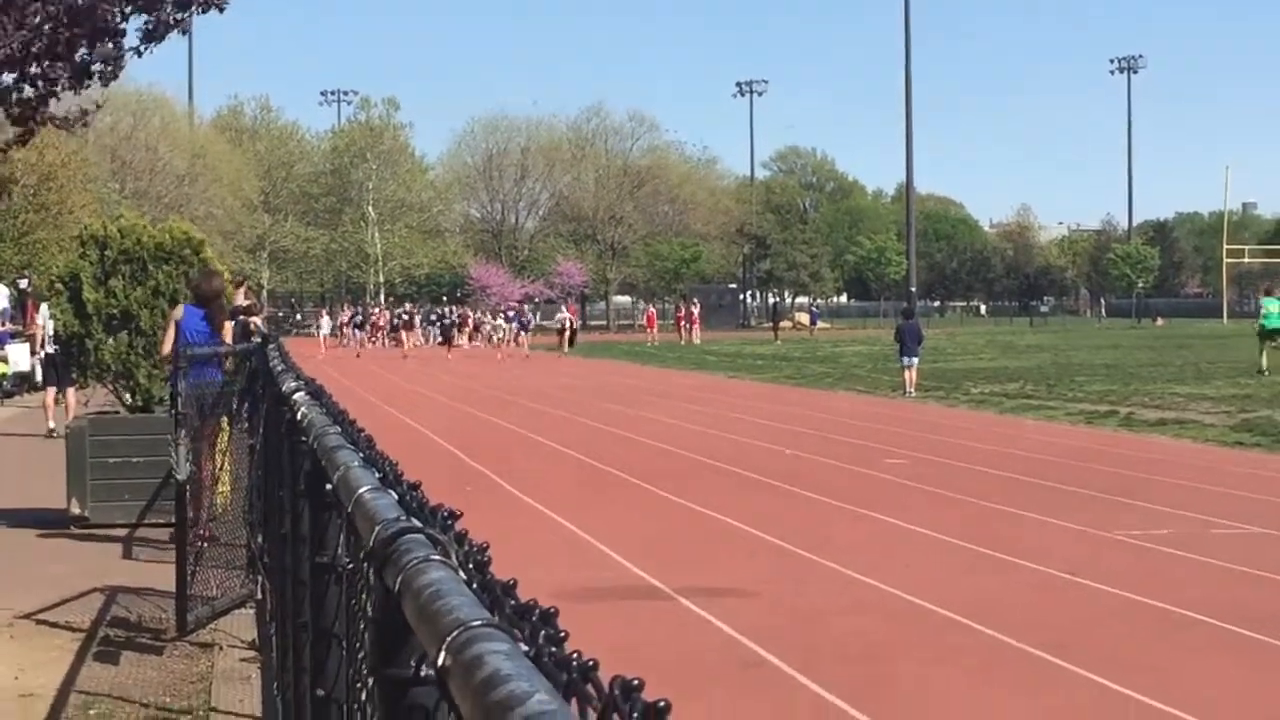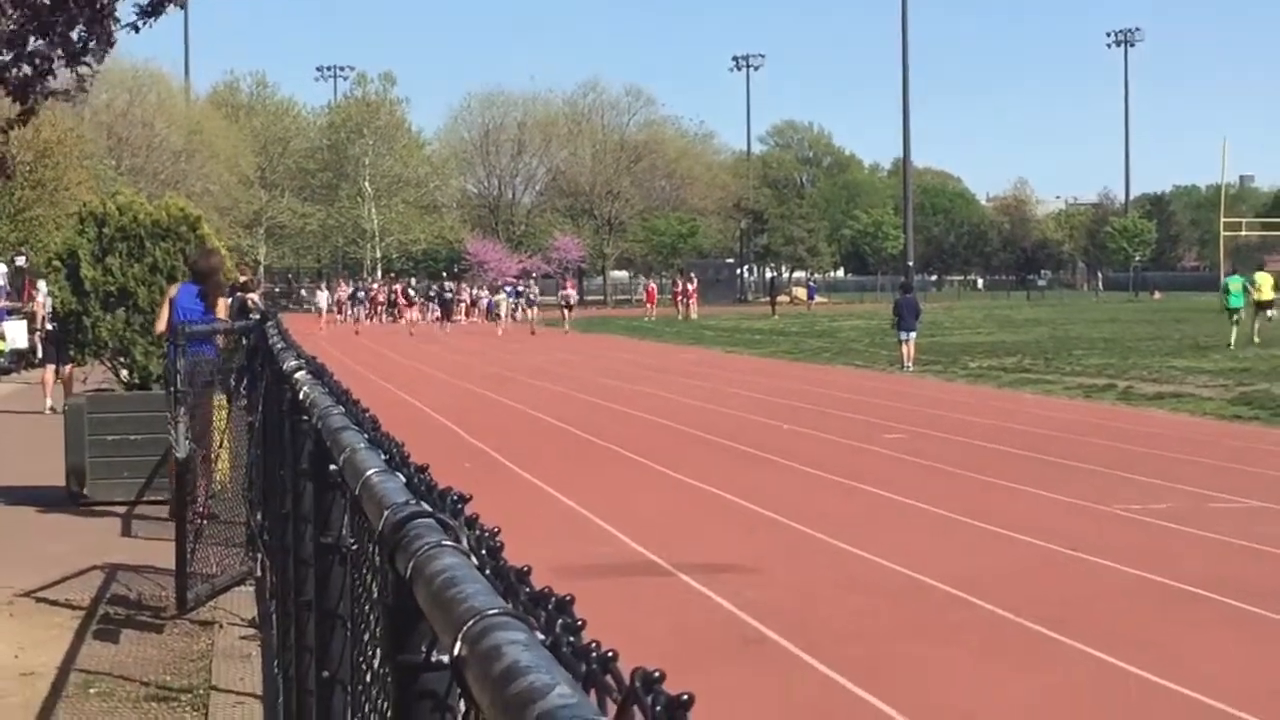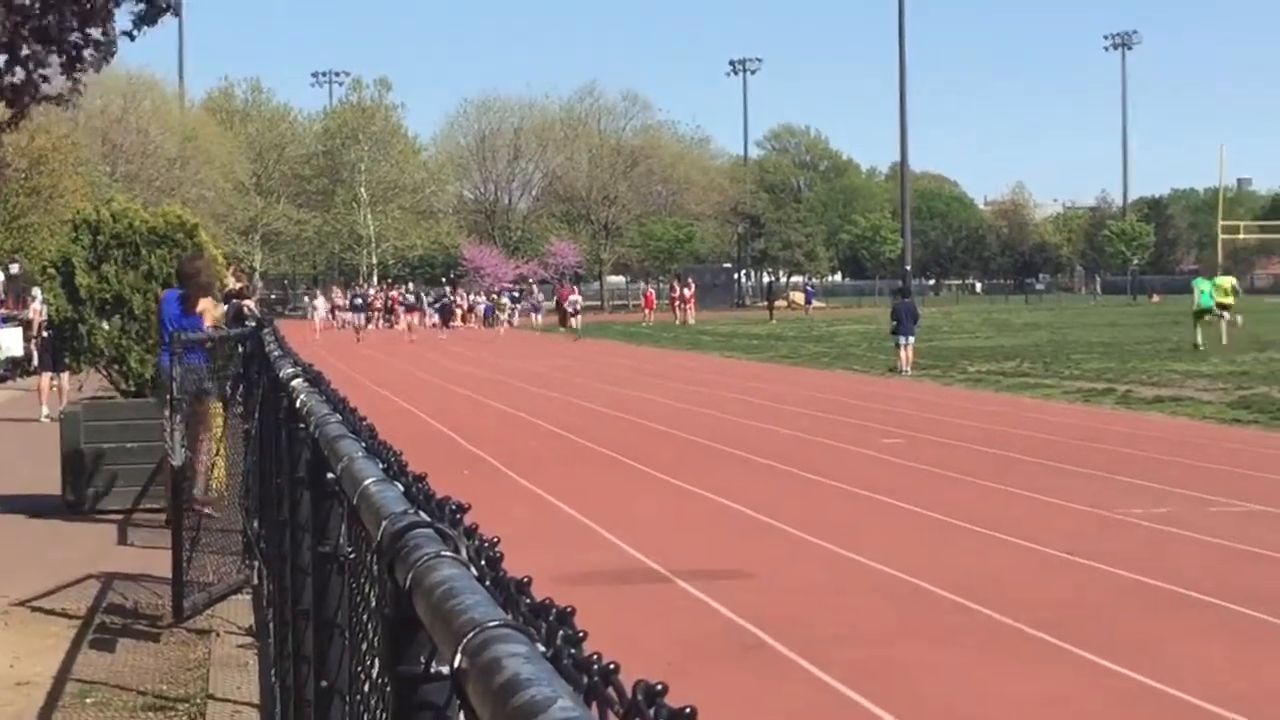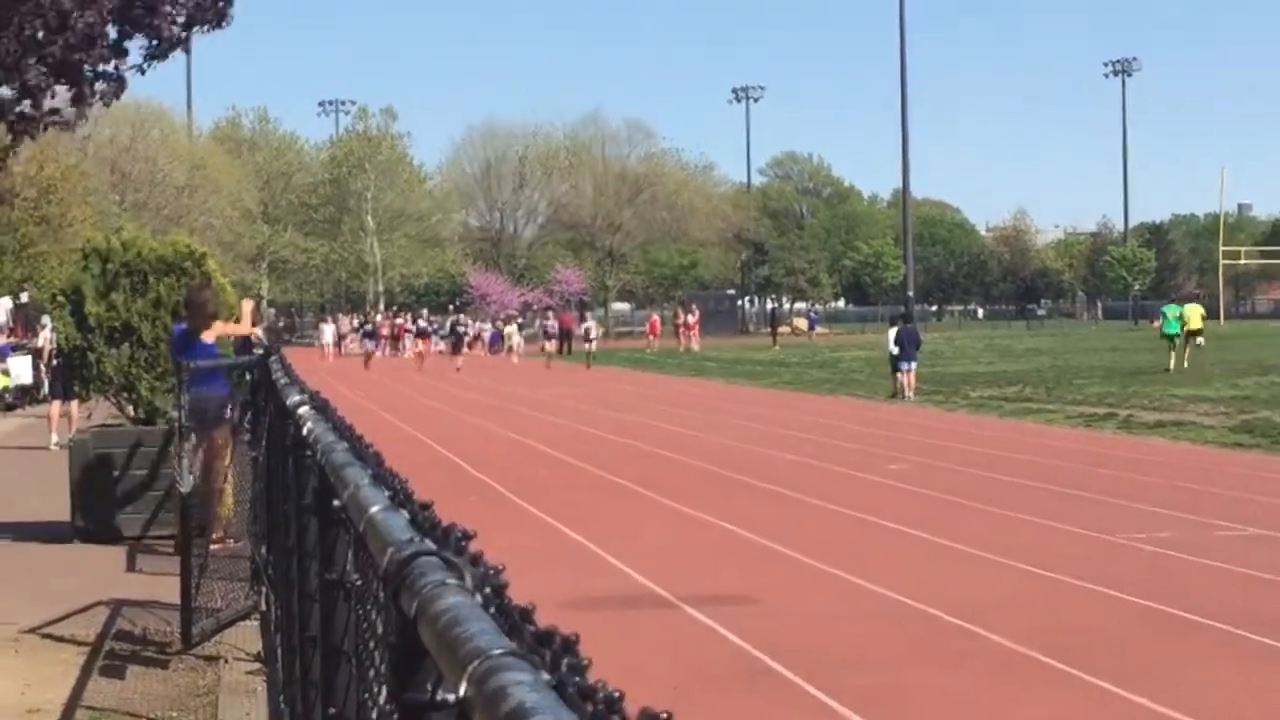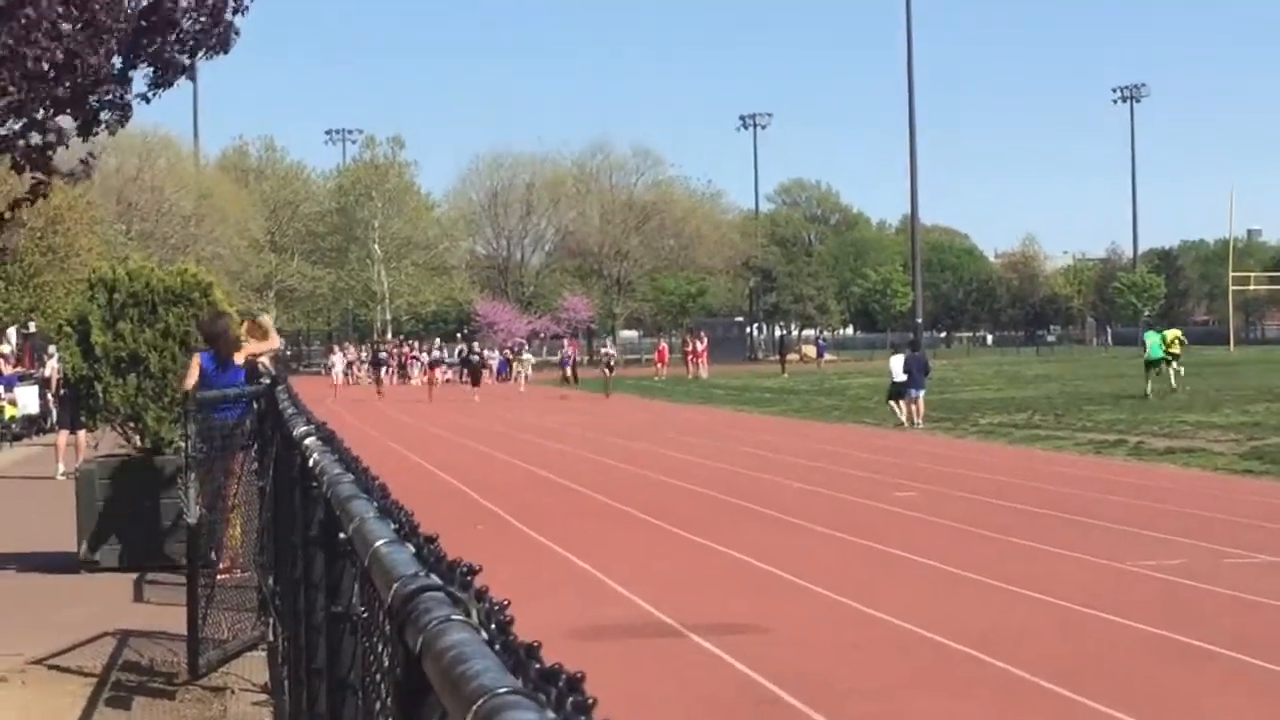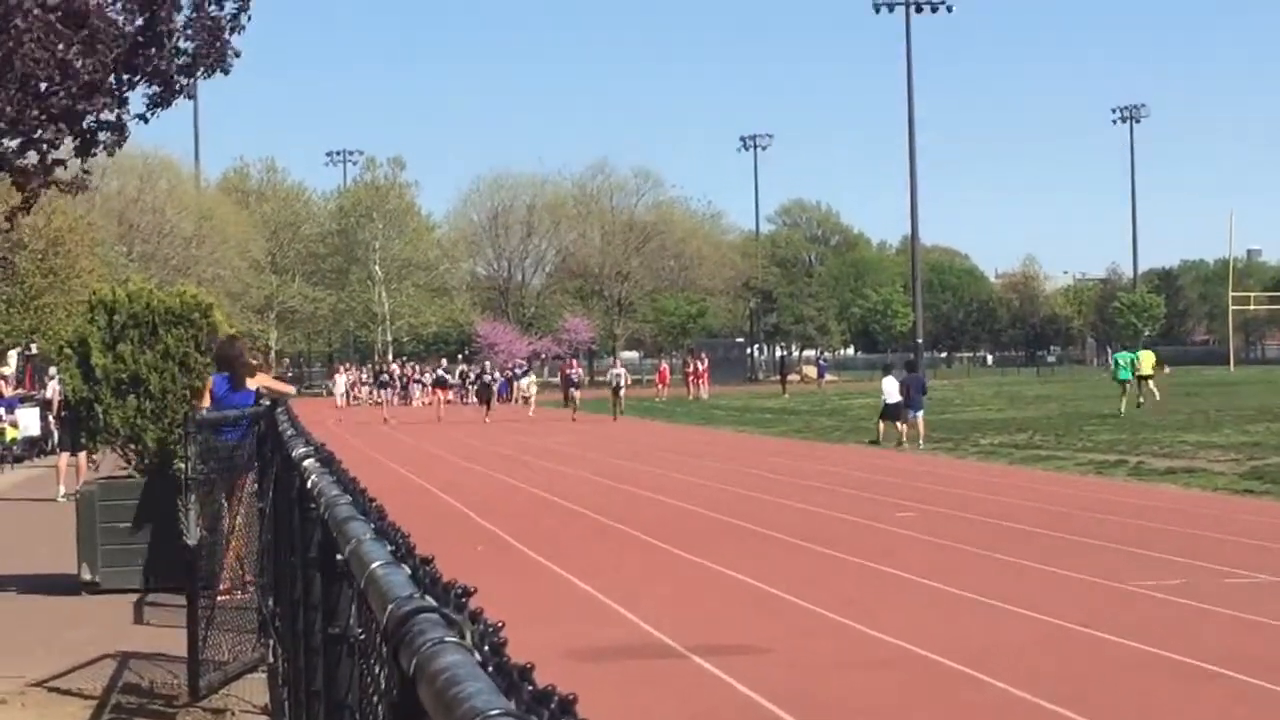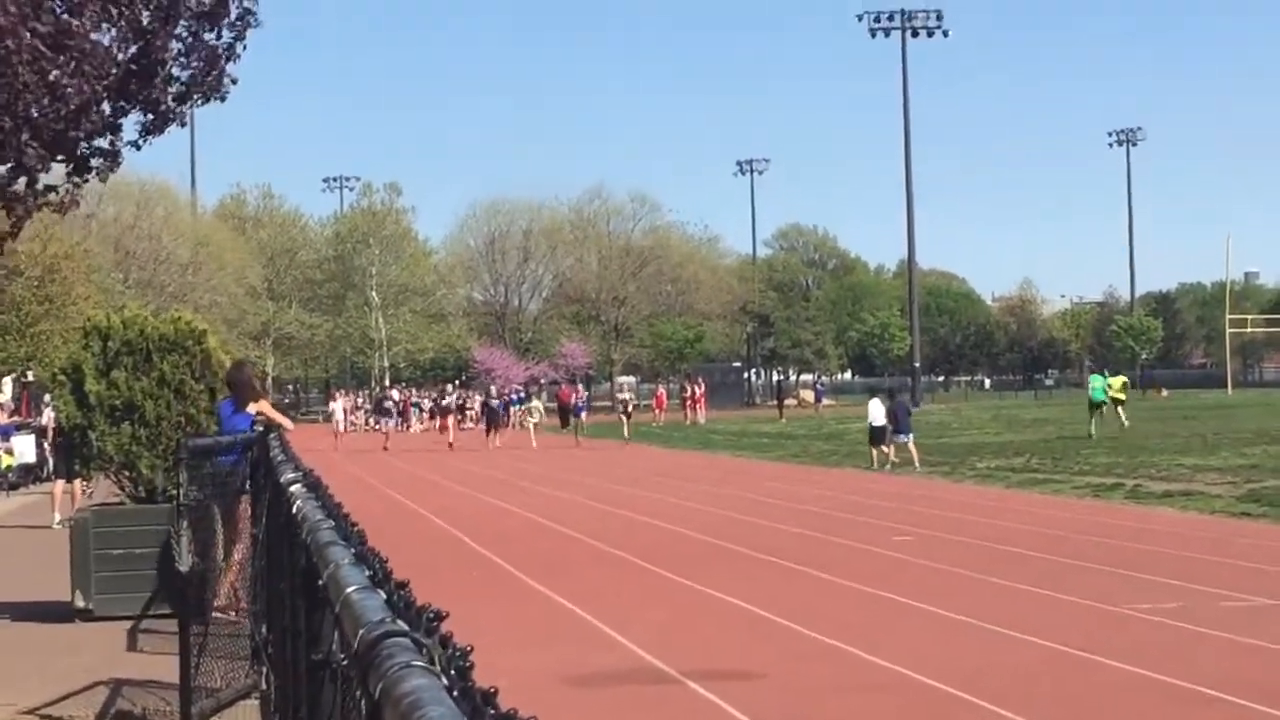
dt=0.3s
person 1, frame 1
left shoulder: (180, 312)
right shoulder: (223, 321)
left elbow: (165, 352)
left hip: (185, 385)
right hip: (213, 387)
right knee: (206, 457)
left ankle: (186, 516)
right ankle: (201, 525)
person 1, frame 2
left shoulder: (175, 290)
right shoulder: (217, 298)
left elbow: (160, 329)
left hip: (178, 362)
right hip: (206, 363)
right knee: (204, 434)
right ankle: (201, 501)
person 1, frame 3
left shoulder: (165, 297)
right shoulder: (204, 301)
right wrist: (215, 315)
left hip: (168, 369)
right hip: (196, 369)
left knee: (173, 438)
right knee: (200, 434)
left ankle: (175, 506)
right ankle: (197, 492)
person 1, frame 4
left shoulder: (178, 331)
right shoulder: (213, 328)
left elbow: (179, 366)
right elbow: (248, 330)
right wrist: (246, 309)
left hip: (190, 399)
right hip: (215, 399)
right knee: (216, 467)
right ankle: (215, 531)
person 1, frame 5
left shoulder: (200, 358)
right shoulder: (240, 351)
left elbow: (188, 389)
right elbow: (275, 343)
left wrist: (206, 389)
right wrist: (266, 324)
left hip: (210, 426)
right hip: (236, 426)
left knee: (216, 490)
right knee: (231, 494)
left ankle: (222, 552)
right ankle: (225, 559)
person 1, frame 6
left shoulder: (213, 381)
right shoulder: (253, 378)
left elbow: (203, 414)
right elbow: (290, 390)
right wrist: (266, 390)
left hip: (221, 449)
right hip: (244, 449)
left knee: (235, 510)
right knee: (238, 513)
left ankle: (242, 575)
right ankle: (226, 581)
person 1, frame 7
left shoulder: (222, 405)
right shoulder: (256, 404)
right elbow: (289, 426)
right wrist: (268, 420)
right hip: (242, 473)
left knee: (230, 537)
right knee: (241, 539)
left ankle: (237, 599)
right ankle: (222, 599)
